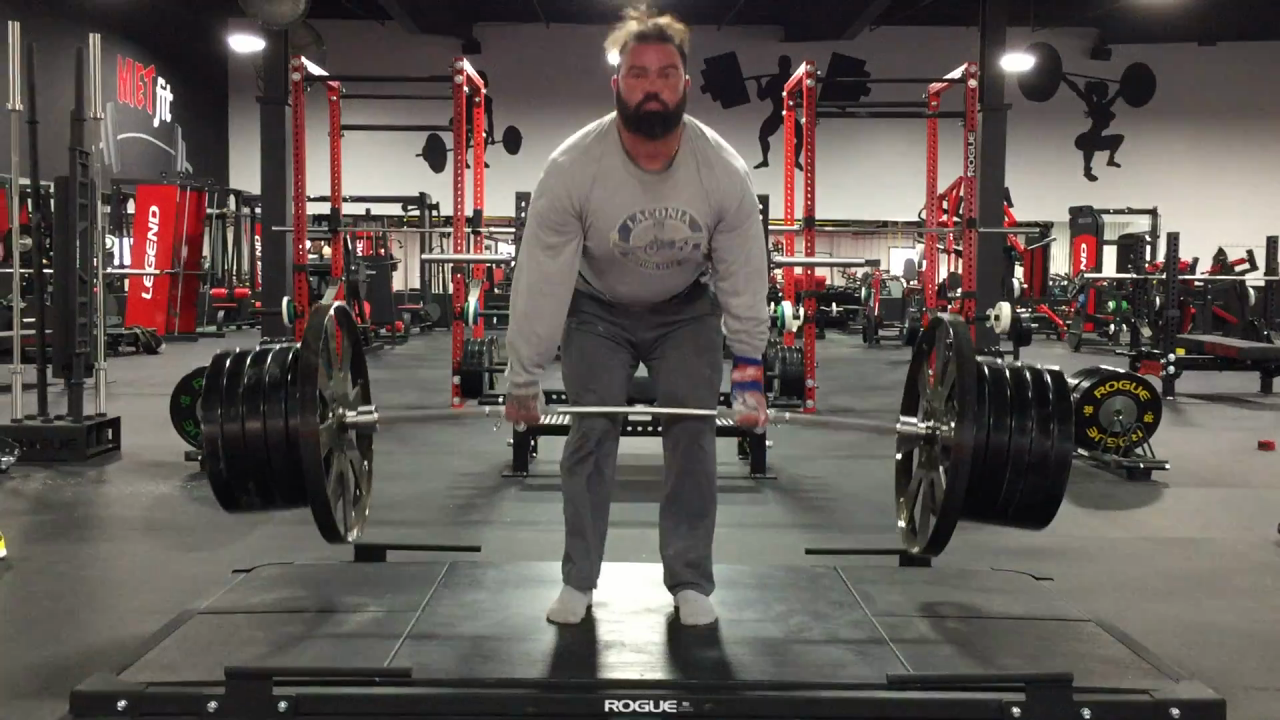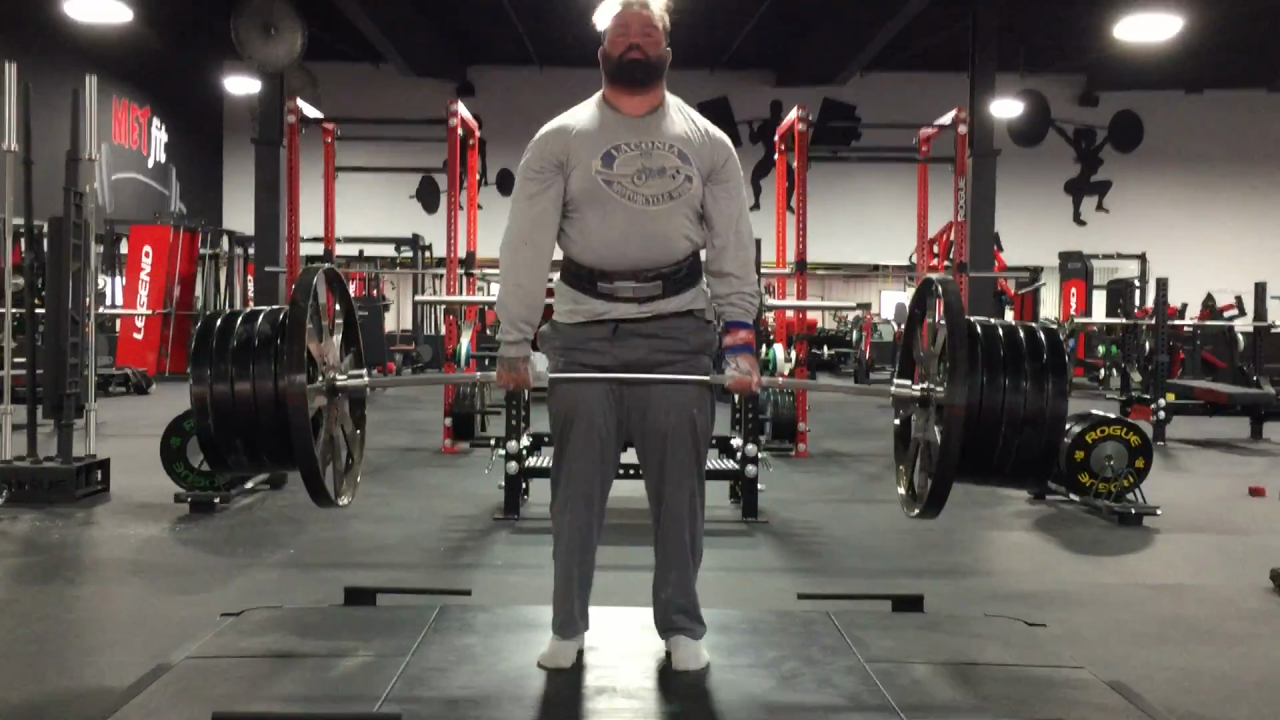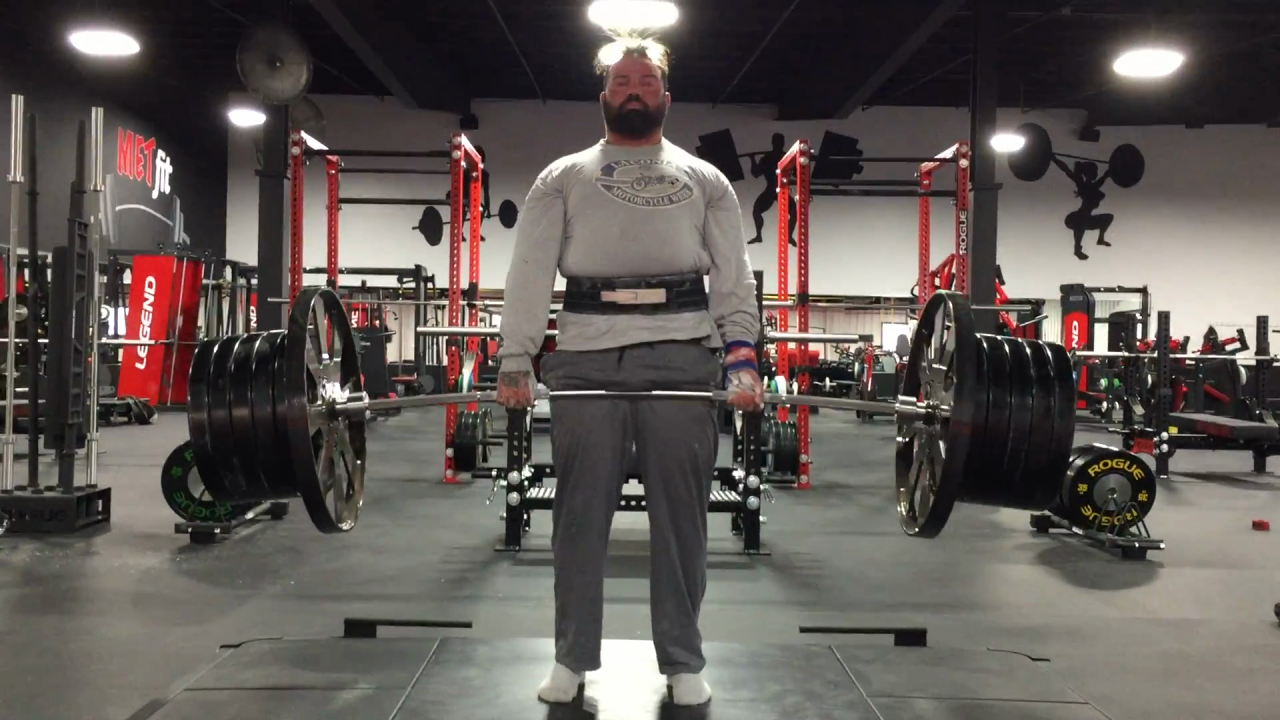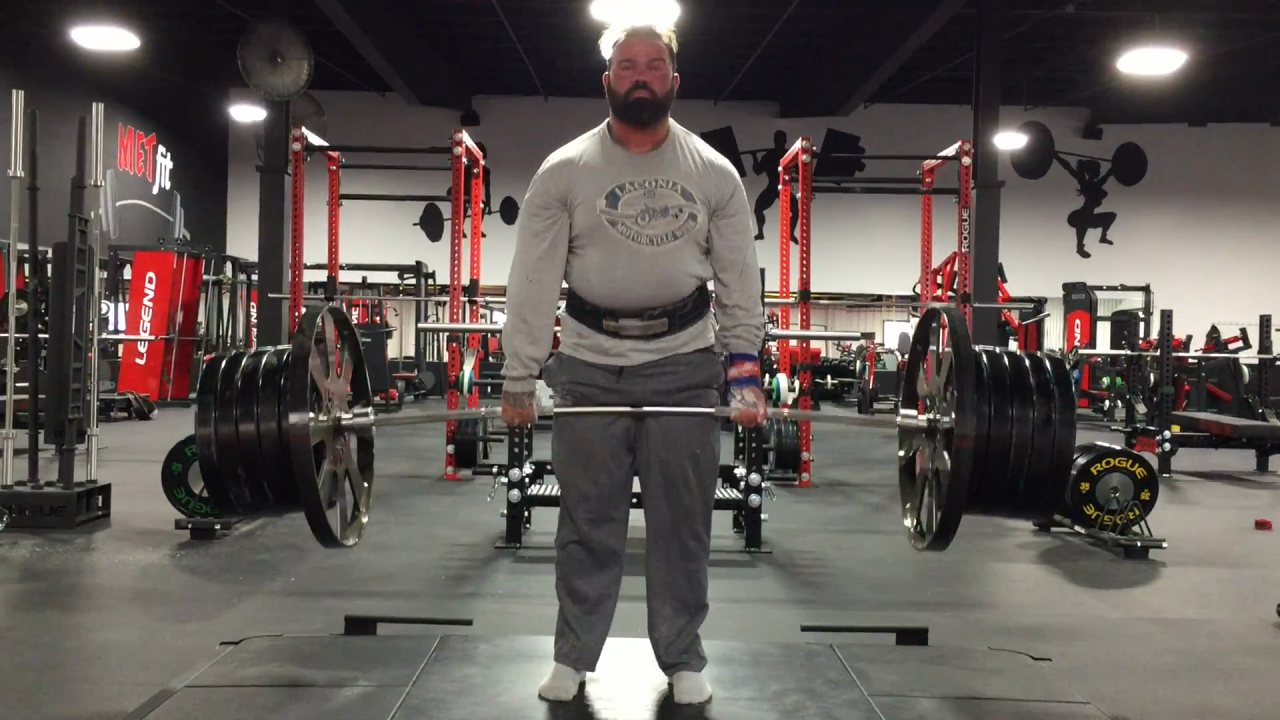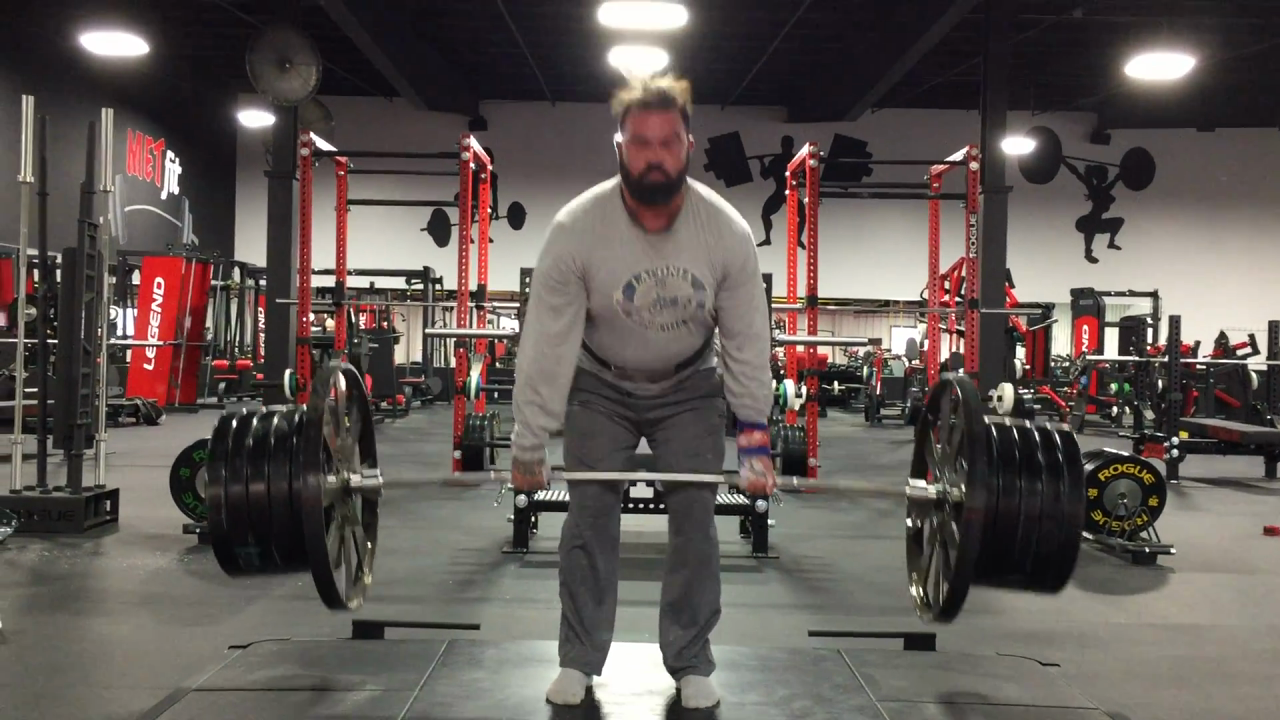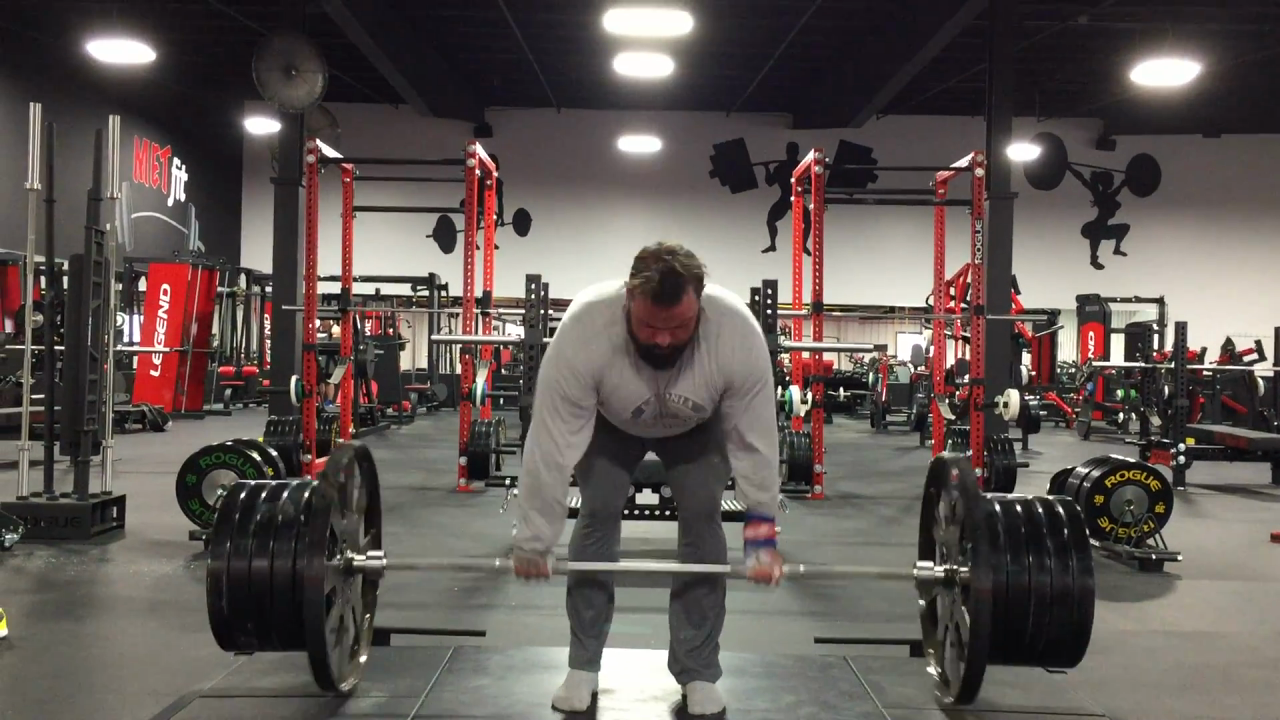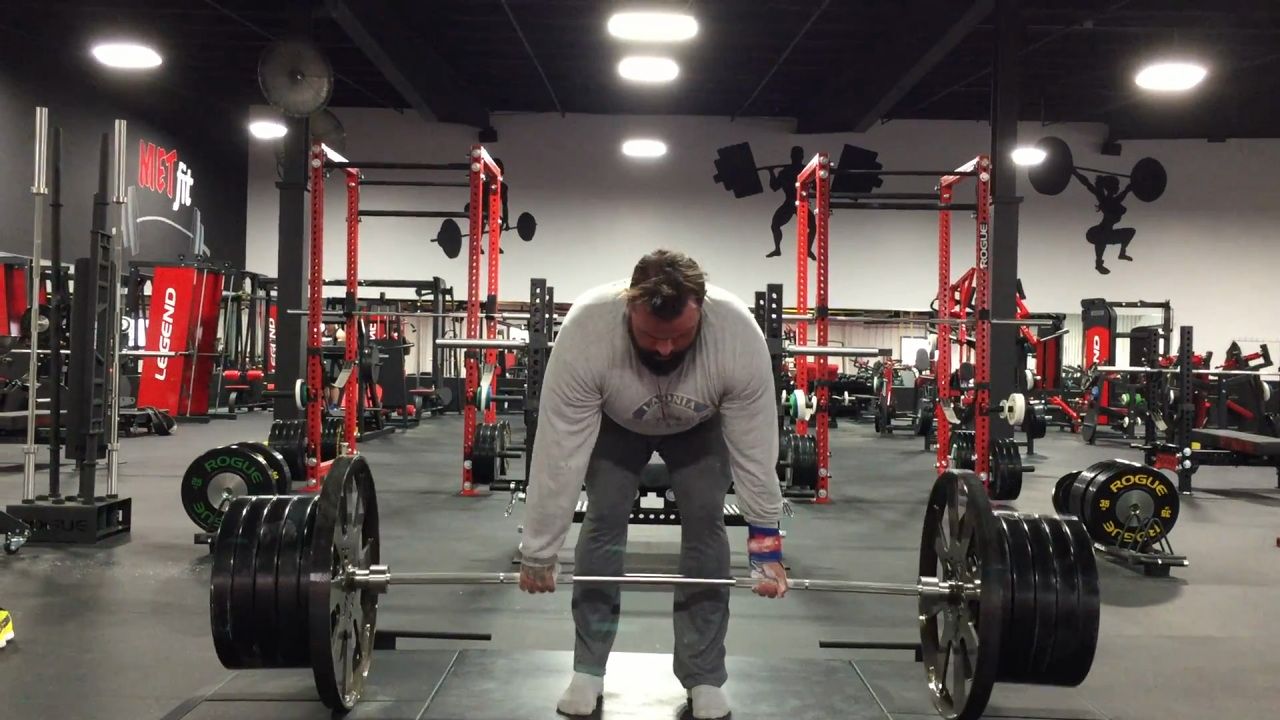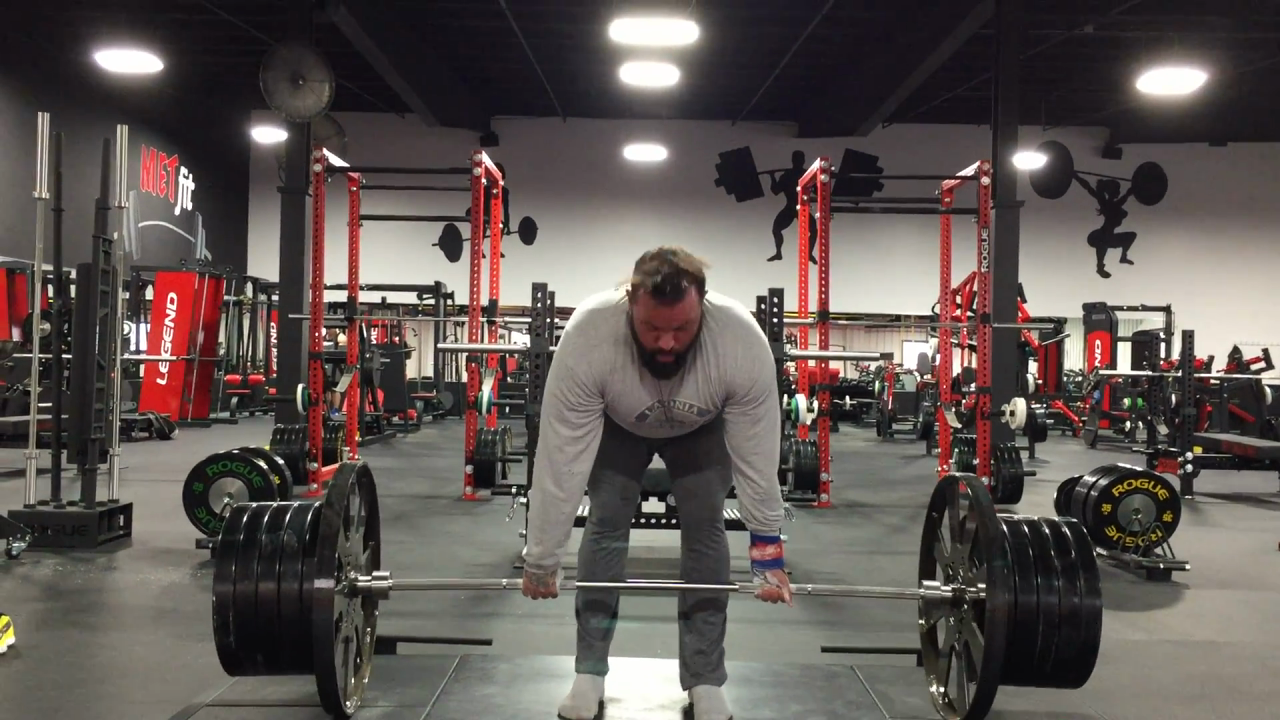
dt=0.4s
person 1, frame 1
left shoulder: (726, 173)
right shoulder: (570, 170)
left elbow: (744, 281)
right elbow: (541, 282)
left wrist: (749, 376)
right wrist: (523, 383)
left hip: (686, 313)
right hip: (597, 312)
left knee: (693, 437)
right knee: (590, 433)
left ankle: (690, 582)
right ankle: (578, 580)
person 1, frame 2
left shoulder: (707, 141)
right shoulder: (560, 137)
left elbow: (732, 247)
right elbow: (527, 245)
left wrist: (739, 341)
right wrist: (514, 346)
left hip: (678, 329)
right hip: (584, 329)
left knee: (679, 480)
right knee: (578, 479)
left ankle: (681, 626)
right ankle: (567, 626)
person 1, frame 3
left shoulder: (704, 178)
right shoulder: (564, 175)
left elbow: (732, 275)
right elbow: (530, 271)
left wrist: (741, 361)
right wrist: (514, 363)
left hip: (682, 354)
right hip: (586, 356)
left knee: (679, 515)
right knee: (581, 513)
left ankle: (682, 660)
right ankle: (573, 657)
person 1, frame 4
left shoulder: (713, 171)
right shoulder: (565, 169)
left elbow: (738, 279)
right elbow: (534, 282)
left wrist: (744, 373)
right wrist: (519, 380)
left hip: (684, 364)
right hip: (589, 364)
left knee: (681, 519)
right knee: (588, 519)
left ankle: (682, 658)
right ankle: (572, 657)
person 1, frame 5
left shoulder: (727, 231)
right shoulder: (576, 228)
left elbow: (747, 342)
right elbow: (547, 345)
left wrist: (755, 440)
right wrist: (529, 446)
left hip: (689, 387)
right hip: (599, 386)
left knee: (695, 520)
right knee: (590, 518)
left ankle: (691, 665)
right ankle: (578, 662)
person 1, frame 6
left shoulder: (739, 333)
right shoulder: (584, 330)
left elbow: (756, 440)
right elbow: (552, 447)
left wrist: (761, 534)
right wrist: (533, 543)
left hip: (696, 426)
right hip: (609, 424)
left knee: (701, 518)
right knee: (597, 515)
left ankle: (698, 672)
right ankle: (583, 665)
person 1, frame 7
left shoulder: (739, 336)
right shoulder: (585, 333)
left elbow: (754, 451)
right elbow: (559, 453)
left wrist: (766, 545)
right wrist: (539, 553)
left hip: (699, 423)
right hip: (614, 421)
left knee: (705, 520)
right knee: (603, 518)
left ankle: (704, 676)
right ankle: (588, 668)
person 1, frame 8
left shoulder: (743, 343)
right shoulder: (587, 339)
left elbow: (756, 458)
right elbow: (561, 459)
left wrist: (768, 553)
right wrist: (541, 560)
left hip: (700, 427)
right hip: (617, 425)
left knee: (705, 524)
right knee: (606, 522)
left ankle: (704, 677)
right ankle: (590, 670)
